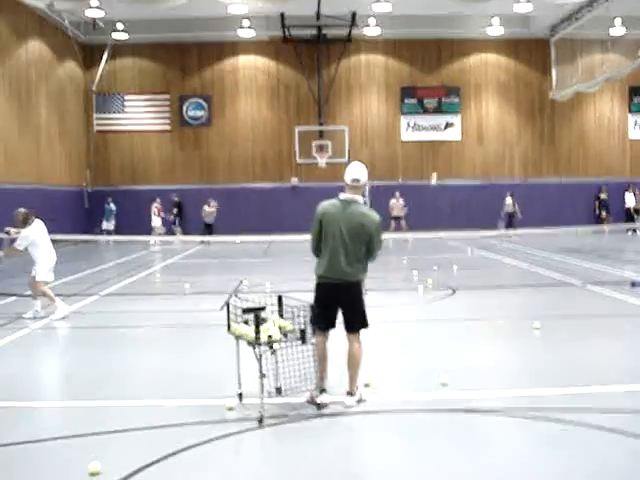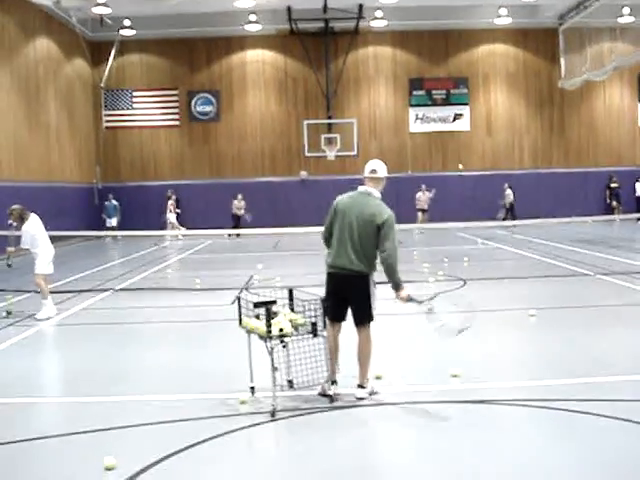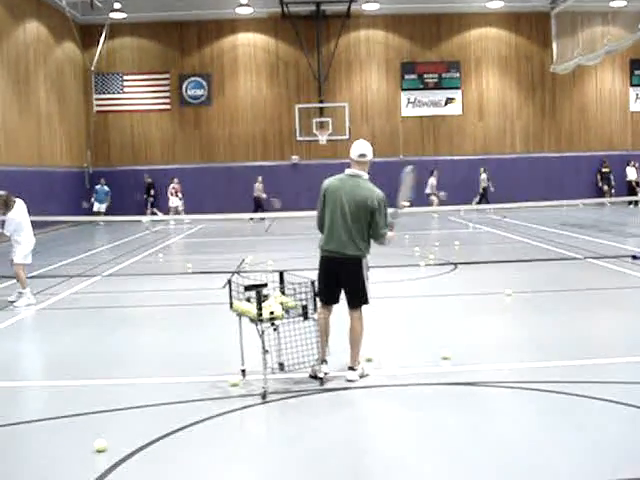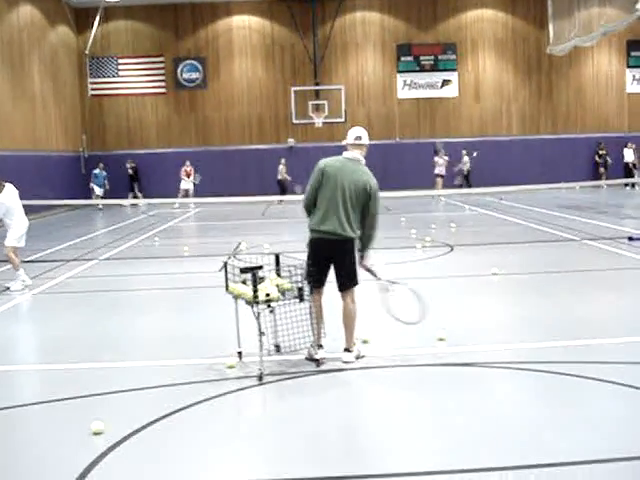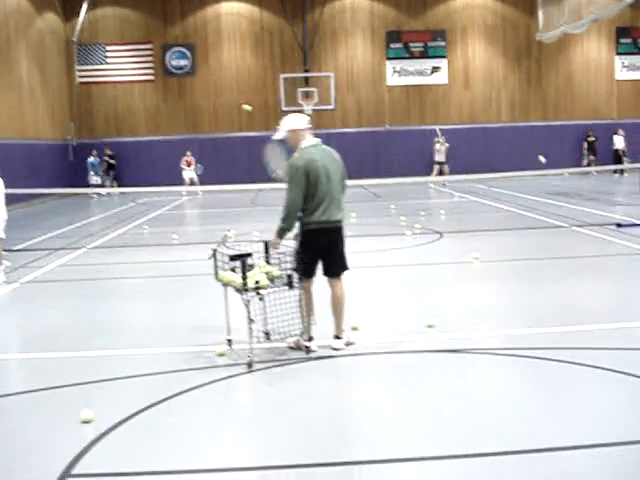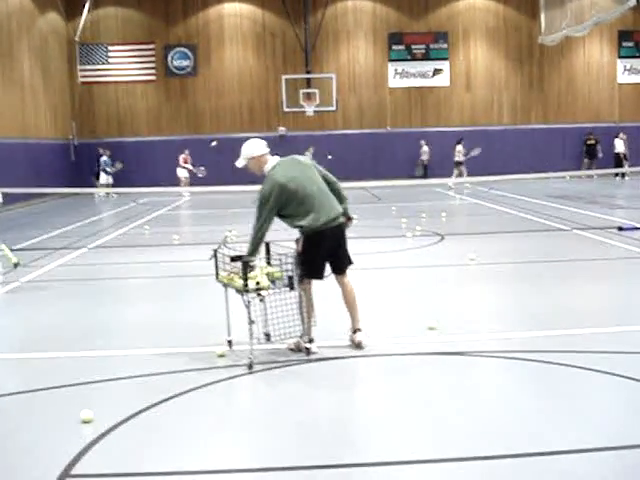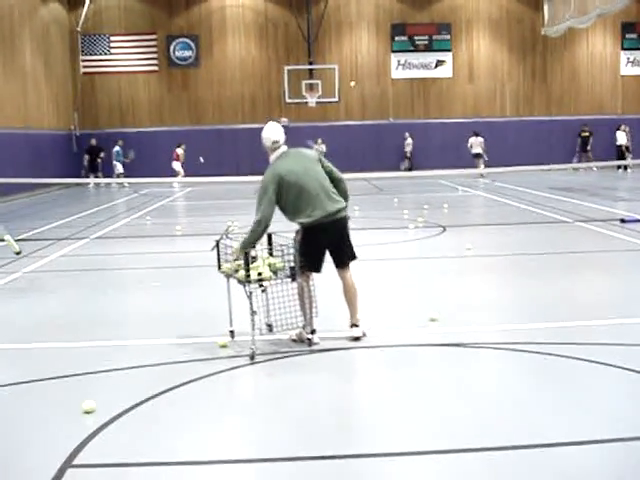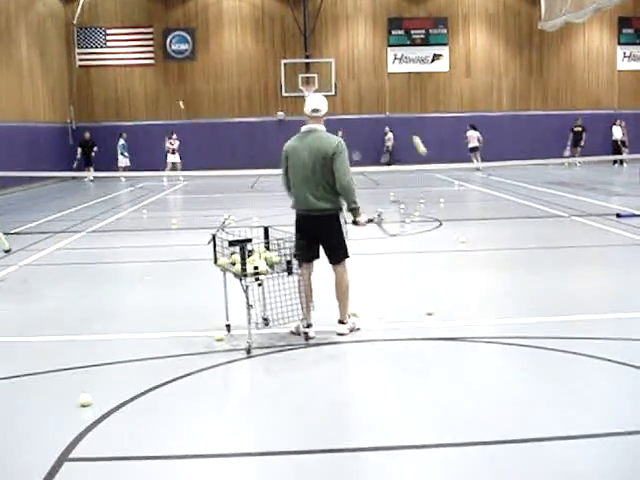
dt=0.5s
person 1, frame 1
left shoulder: (323, 209)
right shoulder: (372, 218)
left elbow: (315, 247)
right elbow: (372, 255)
left hip: (325, 281)
right hip: (352, 283)
left knee: (321, 335)
right knee: (354, 337)
left ankle: (320, 390)
right ankle: (352, 392)
person 1, frame 2
left shoulder: (340, 200)
right shoulder: (385, 213)
left elbow: (326, 237)
right elbow: (388, 255)
right wrist: (397, 286)
left hip: (335, 272)
right hip: (361, 275)
left knee: (333, 326)
right knee: (363, 329)
left ankle: (331, 382)
right ankle: (363, 384)
person 1, frame 3
left shoulder: (329, 184)
right shoulder: (375, 195)
left elbow: (320, 222)
right elbow: (378, 234)
right wrist: (387, 237)
left hip: (328, 255)
right hip: (354, 258)
left knee: (324, 308)
right knee: (355, 312)
left ankle: (322, 362)
right ankle: (354, 367)
person 1, frame 4
left shoulder: (325, 164)
right shoulder: (369, 179)
left elbow: (308, 200)
right elbow: (370, 222)
right wrist: (364, 251)
left hip: (320, 237)
right hip: (346, 240)
left knee: (316, 292)
right knee: (348, 294)
left ankle: (317, 347)
right ankle: (350, 348)
person 1, frame 5
left shoulder: (298, 160)
right shoulder: (333, 154)
left elbow: (293, 203)
left wrist: (281, 232)
left hip: (312, 228)
right hip: (335, 225)
left knee: (305, 282)
right knee: (336, 281)
left ankle: (307, 338)
right ankle: (339, 336)
person 1, frame 6
left shoulder: (269, 186)
right shoulder: (300, 160)
left elbow: (261, 227)
right elbow: (333, 183)
left wrist: (248, 259)
right wrist: (345, 211)
left hip: (315, 233)
right hip: (336, 224)
left knee: (304, 284)
right knee: (342, 278)
left ankle: (306, 339)
right ankle: (356, 330)
person 1, frame 7
left shoulder: (272, 175)
right shoulder: (309, 154)
left elbow: (263, 218)
right elbow: (339, 179)
left wrist: (245, 246)
right wrist: (342, 207)
left hip: (314, 227)
right hip: (338, 218)
left knee: (304, 276)
right knee: (344, 271)
left ankle: (308, 331)
right ankle: (355, 325)
person 1, frame 8
left shoulder: (290, 145)
right shoulder: (334, 143)
left elbow: (288, 185)
right elbow: (344, 184)
right wrist: (356, 211)
left hip: (303, 215)
right hip: (328, 214)
left knee: (305, 269)
right knee: (339, 267)
left ankle: (306, 323)
right ankle: (344, 320)
